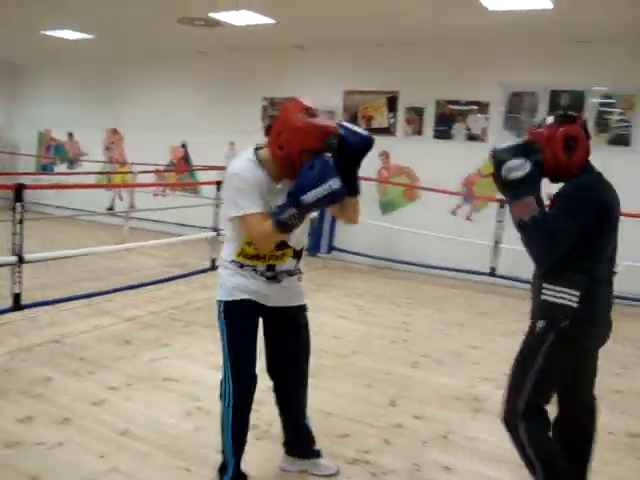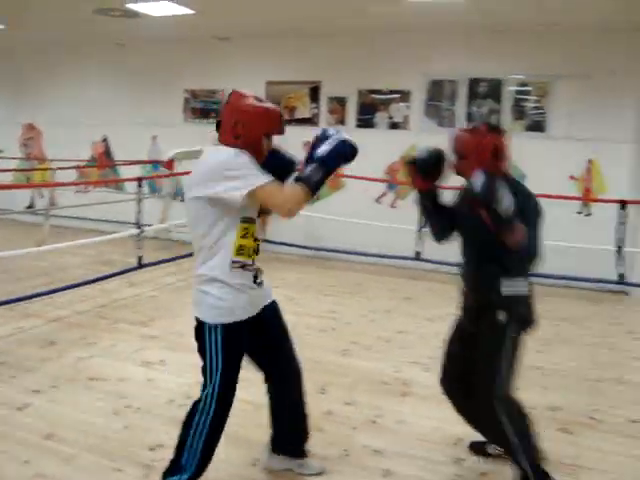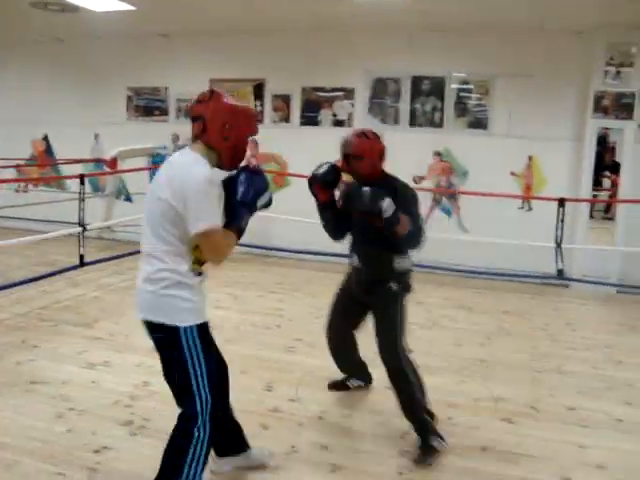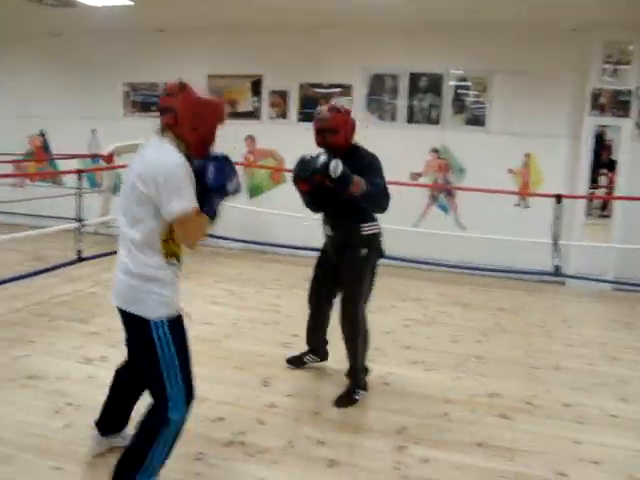
dt=0.4s
person 1, frame 1
left shoulder: (305, 170)
right shoulder: (242, 171)
left elbow: (349, 217)
right elbow: (259, 237)
left wrist: (348, 167)
right wrist: (301, 200)
left hip: (287, 293)
right hip: (241, 290)
left knee: (292, 381)
right knee: (240, 383)
person 1, frame 2
left shoulder: (239, 166)
right shoulder: (224, 162)
right elbow: (285, 205)
left wrist: (279, 180)
right wrist: (321, 163)
left hip: (255, 298)
right hip: (223, 305)
left knee: (286, 376)
right knee: (217, 398)
person 1, frame 3
left shoulder: (180, 164)
right shoulder: (199, 174)
right elbow: (215, 251)
left wrist: (235, 204)
right wrist: (245, 206)
left hip: (165, 298)
right hip: (173, 306)
left knee: (214, 374)
right knee: (201, 408)
person 1, frame 4
left shoulder: (150, 154)
right shoulder: (172, 164)
right elbow: (189, 235)
left wrist: (199, 190)
right wrist: (213, 196)
left hip: (132, 287)
right hip: (151, 295)
left knee: (141, 366)
right knee: (175, 398)
left ankle: (108, 432)
person 2, frame 1
left shoulder: (581, 190)
right shoulder: (594, 187)
left elbow: (545, 251)
right elbow: (556, 240)
left wrist: (520, 192)
right wrist: (524, 190)
left hip: (564, 316)
right hip: (588, 314)
left knee: (522, 412)
right knee: (575, 405)
person 2, frame 2
left shoulder: (518, 198)
right shoulder: (474, 195)
left elbow: (525, 256)
right elbow: (442, 231)
left wrist: (503, 215)
right wrist: (425, 186)
left hip: (505, 310)
right hip: (476, 304)
left knee: (491, 395)
right knee: (456, 381)
right ankle: (501, 438)
person 2, frame 3
left shoulder: (399, 191)
right shoulder: (353, 189)
left elbow: (414, 238)
right elbow: (337, 231)
left wrist: (388, 214)
right wrist: (324, 197)
left hip: (389, 279)
right hip: (360, 274)
left knee: (393, 353)
right knee: (337, 331)
left ankle: (428, 432)
right ankle: (358, 375)
person 2, frame 4
left shoulder: (365, 160)
right shoulder: (320, 159)
left elbow: (380, 202)
right elbow: (315, 205)
left wrist: (344, 177)
right wrist: (304, 184)
left hip: (361, 245)
right hip: (334, 242)
left knee: (352, 312)
right knee: (318, 301)
left ankle: (357, 382)
right ankle: (316, 351)
